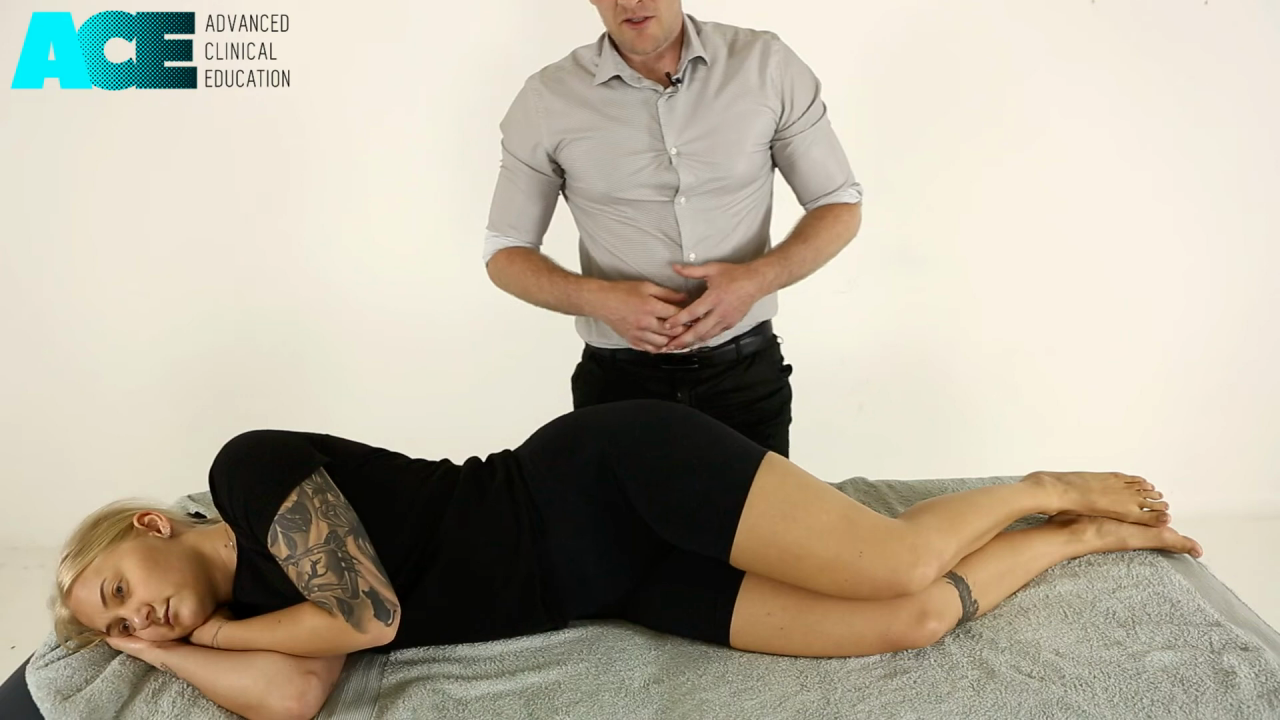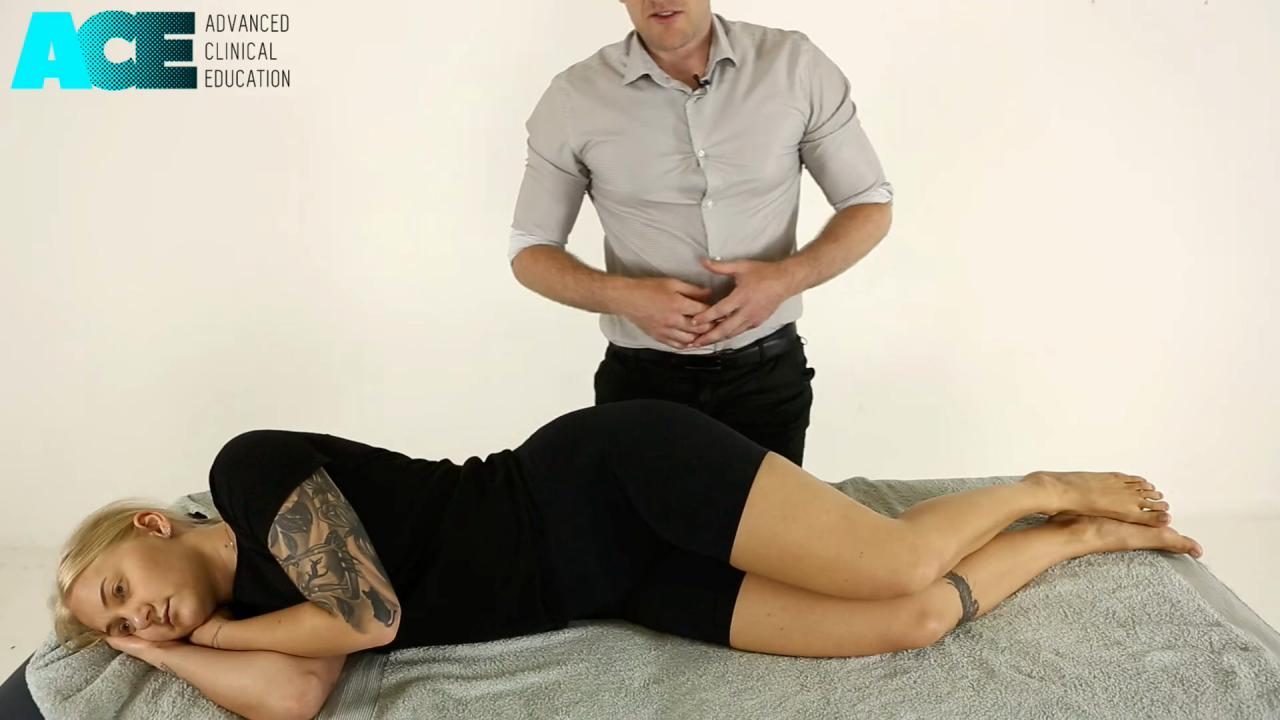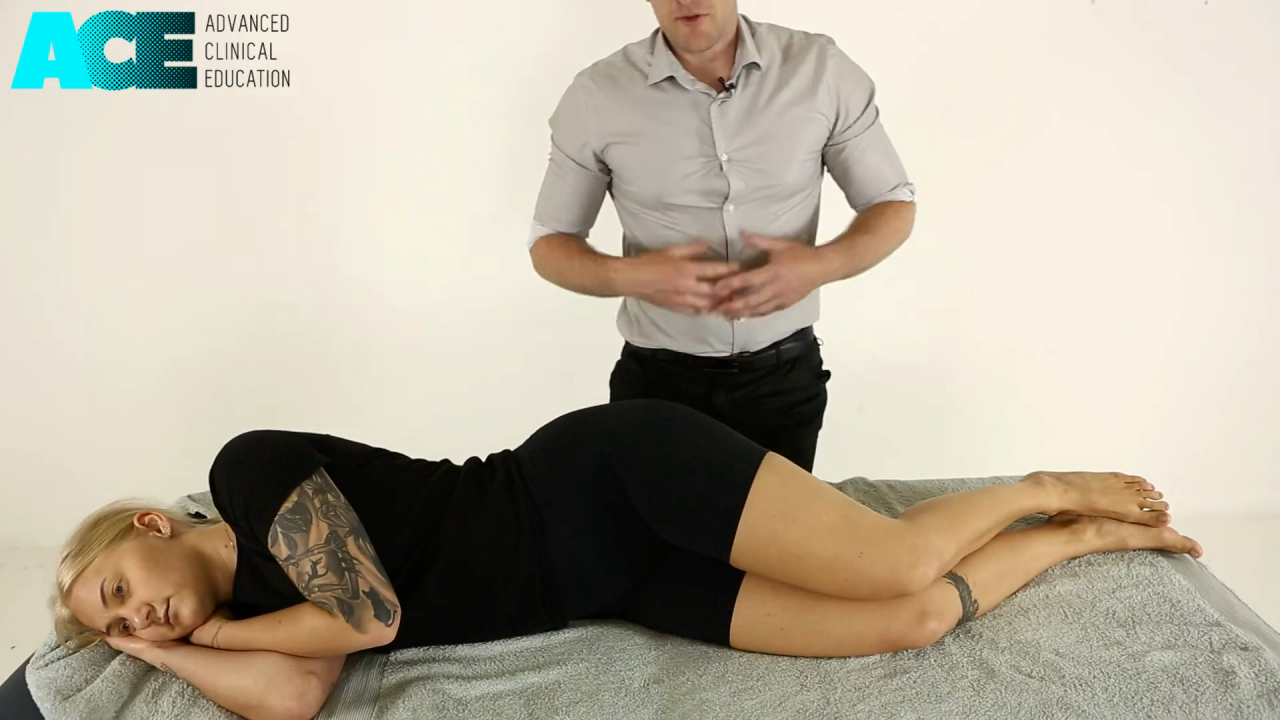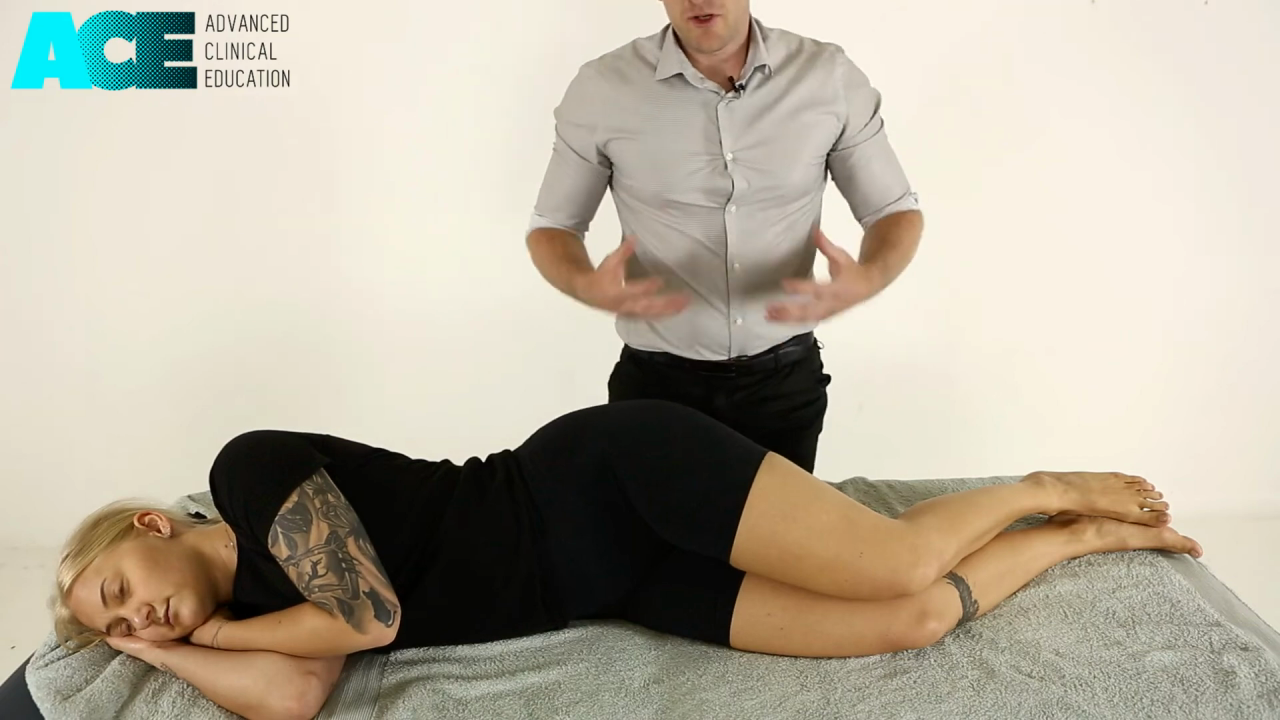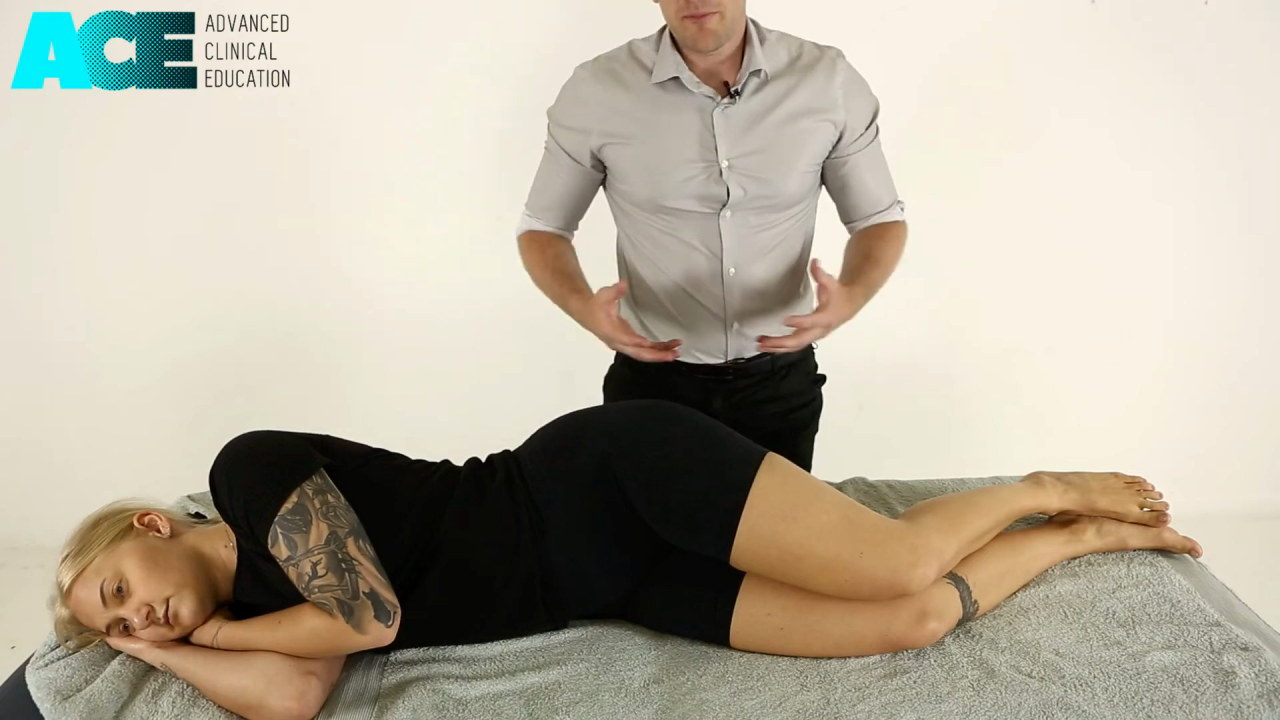
dt=0.2s
person 1, frame 1
left shoulder: (252, 470)
right shoulder: (265, 606)
left elbow: (374, 613)
left wrist: (213, 624)
left hip: (616, 474)
right hip: (622, 583)
left knee: (901, 570)
right knee: (910, 620)
left ankle: (1049, 488)
right ankle: (1086, 535)
person 1, frame 2
left shoulder: (252, 468)
right shoulder: (266, 606)
left elbow: (374, 613)
left wrist: (213, 625)
left hip: (611, 471)
right hip: (621, 584)
left knee: (899, 567)
right knee: (911, 618)
left ankle: (1049, 489)
right ankle: (1086, 537)
person 1, frame 3
left shoulder: (250, 469)
right shoulder: (264, 600)
left elbow: (376, 613)
left wrist: (226, 625)
left hip: (614, 475)
right hip: (622, 587)
left knee: (899, 571)
right knee: (913, 620)
left ankle: (1047, 491)
right ankle: (1083, 539)
person 1, frame 4
left shoulder: (252, 469)
right shoulder: (265, 604)
left elbow: (374, 613)
left wrist: (209, 626)
left hip: (611, 470)
right hip: (621, 587)
left knee: (900, 567)
right knee: (910, 618)
left ankle: (1050, 487)
right ankle: (1085, 535)
person 1, frame 5
left shoulder: (251, 470)
right shoulder: (265, 605)
left elbow: (373, 615)
left wrist: (214, 625)
left hip: (612, 472)
right hip: (621, 583)
left knee: (900, 570)
right knee: (911, 620)
left ankle: (1051, 489)
right ankle: (1086, 536)
person 2, frame 1
left shoulder: (767, 65)
right shoulder: (547, 100)
left elbow: (840, 206)
right elbow: (505, 253)
left wrist: (759, 278)
right wrist: (598, 298)
left hip: (746, 371)
right hip: (619, 379)
person 2, frame 2
left shoulder: (795, 65)
right shoulder: (573, 98)
left elbow: (871, 205)
right elbow: (529, 252)
left wrist: (787, 277)
right wrist: (623, 295)
left hip: (768, 372)
right hip: (641, 379)
person 2, frame 3
left shoulder: (821, 70)
right shoulder: (596, 95)
left elbow: (895, 206)
right elbow: (549, 244)
left wrist: (823, 263)
right wrist: (628, 277)
left hip: (784, 375)
right hip: (657, 379)
person 2, frame 4
left shoulder: (829, 78)
right shoulder: (601, 88)
left elbow: (898, 212)
right elbow: (549, 230)
left wrist: (867, 281)
right wrist: (589, 287)
left hip: (785, 379)
right hip: (657, 381)
person 2, frame 5
left shoulder: (828, 82)
right shoulder: (596, 91)
left elbow: (880, 218)
right elbow: (542, 228)
left wrist: (853, 298)
right wrist: (581, 307)
left hip: (780, 381)
right hip: (651, 380)
